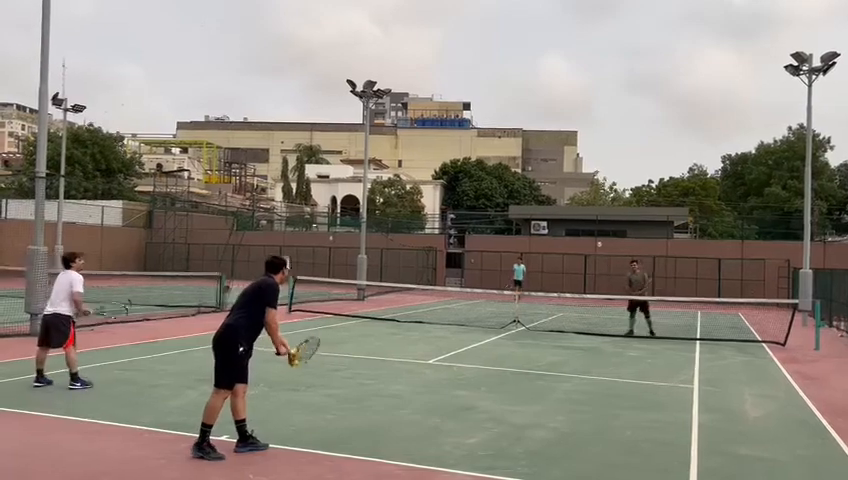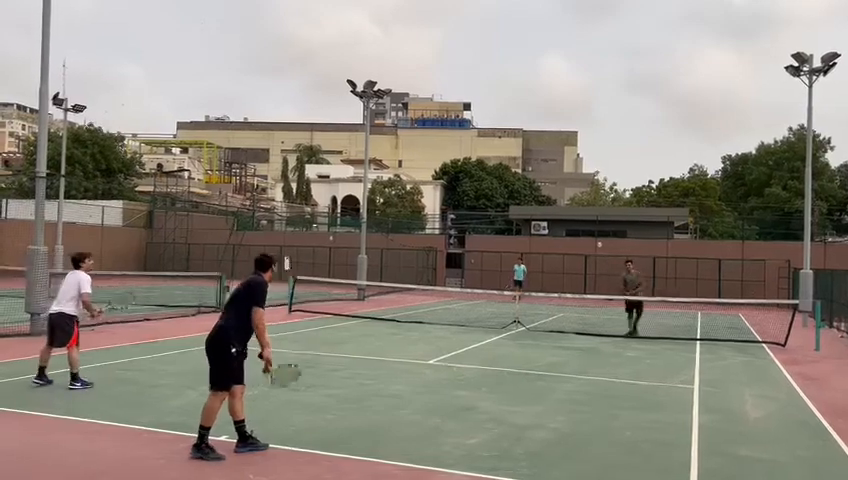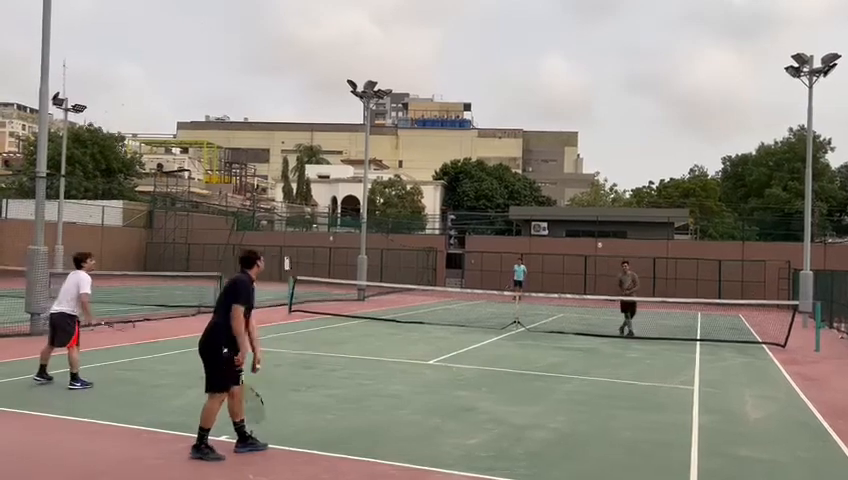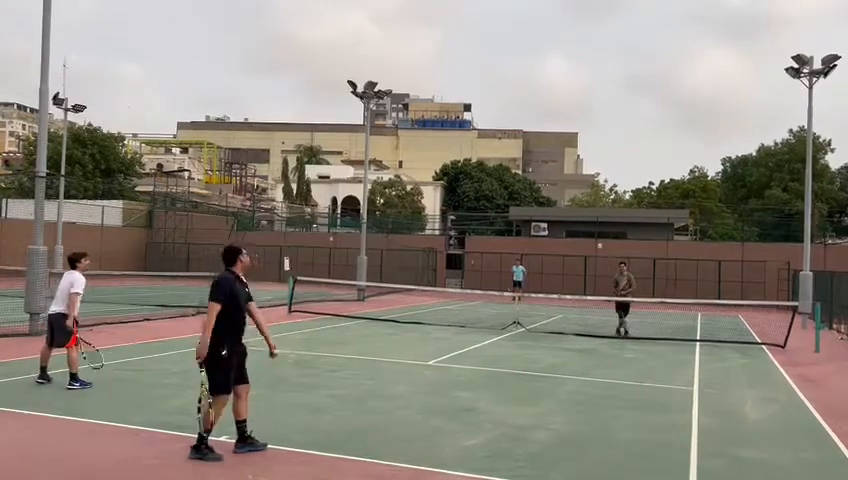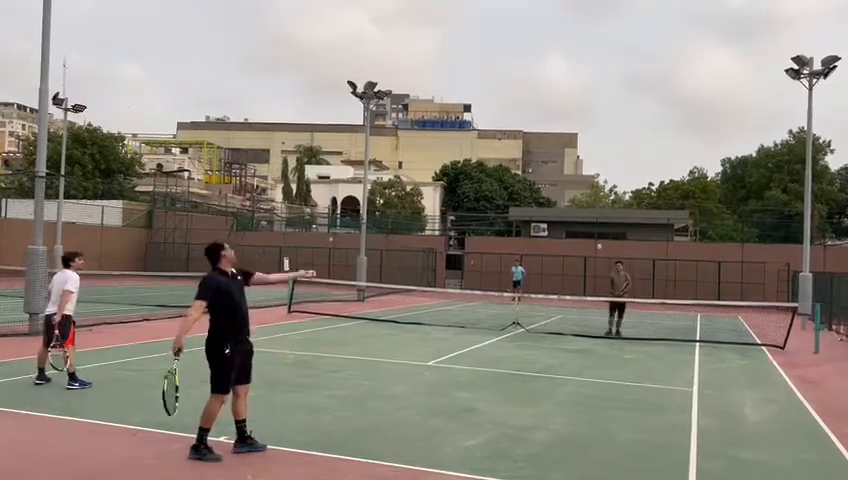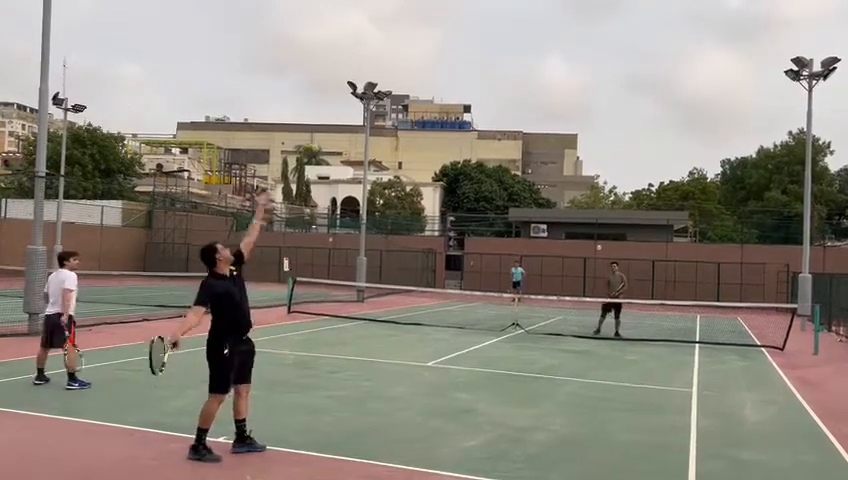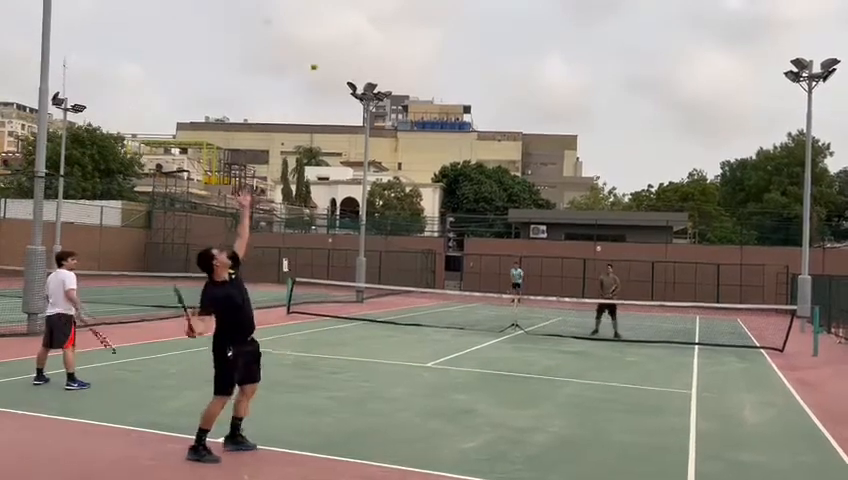
dt=0.2s
person 1, frame 1
left shoulder: (261, 285)
right shoulder: (271, 286)
left elbow: (266, 323)
right elbow: (270, 322)
left wrist: (284, 343)
right wrist: (278, 346)
left hip: (235, 343)
right hip: (232, 342)
left knee: (239, 390)
right knee: (221, 392)
left ankle: (244, 439)
right ankle: (202, 443)
person 1, frame 2
left shoulder: (252, 283)
right shoulder: (259, 284)
left elbow: (253, 324)
right elbow: (257, 322)
left wrist: (266, 348)
right wrist: (265, 349)
left hip: (231, 345)
right hip: (225, 343)
left knee: (237, 391)
right knee: (219, 393)
left ankle: (244, 439)
right ankle: (200, 445)
person 1, frame 3
left shoulder: (245, 283)
right shoulder: (242, 282)
left elbow: (249, 321)
right elbow: (236, 317)
left wrist: (256, 351)
right wrist: (244, 349)
left hip: (228, 347)
right hip: (218, 345)
left knee: (236, 391)
right knee: (217, 395)
left ankle: (243, 439)
right ankle: (200, 445)
person 1, frame 4
left shoulder: (242, 283)
right shoulder: (224, 280)
left elbow: (254, 312)
right elbow: (212, 313)
left wrist: (269, 341)
right wrist: (204, 343)
left hip: (234, 346)
right hip: (220, 348)
left knee: (242, 391)
right knee: (221, 397)
left ankle: (243, 439)
right ankle: (200, 446)
person 1, frame 5
left shoulder: (237, 275)
right shoulder: (211, 280)
left elbow: (266, 278)
right elbow: (195, 309)
left wrist: (296, 274)
right wrist: (180, 335)
left hip: (241, 343)
right hip: (222, 346)
left knee: (241, 391)
right knee: (219, 396)
left ankle: (243, 439)
right ankle: (199, 445)
person 1, frame 6
left shoulder: (235, 268)
right shoulder: (210, 286)
left elbow: (251, 237)
right elbow: (195, 314)
left wrist: (260, 210)
right wrist: (177, 334)
left hip: (243, 342)
right hip: (223, 346)
left knee: (243, 390)
right knee: (218, 395)
left ankle: (242, 439)
right ankle: (198, 446)
person 1, frame 7
left shoulder: (233, 272)
right shoulder: (211, 292)
left elbow: (242, 238)
right elbow: (202, 321)
left wrist: (245, 209)
right wrist: (193, 329)
left hip: (248, 343)
right hip: (228, 348)
left knee: (248, 390)
right knee: (222, 398)
left ankle: (234, 437)
right ankle: (197, 447)
person 2, frame 1
left shoulder: (62, 275)
right shoulder: (76, 277)
right elbow: (76, 298)
left wrist: (79, 309)
right wrist: (80, 310)
left hip: (48, 314)
right hip: (62, 316)
left knee: (43, 347)
right knee: (70, 347)
left ankle: (39, 377)
right ankle: (75, 380)
person 2, frame 2
left shoulder: (71, 274)
right shoulder: (84, 277)
right elbow: (85, 299)
left wrist: (91, 310)
right wrist: (93, 312)
left hip: (54, 312)
right hip: (66, 315)
left knee: (49, 345)
right knee: (73, 347)
left ankle: (40, 375)
right ankle: (75, 380)
person 2, frame 3
left shoulder: (72, 274)
right shoulder: (85, 277)
right elbow: (84, 300)
left wrist: (86, 312)
right wrist: (89, 317)
left hip: (55, 312)
right hip: (67, 315)
left knee: (50, 344)
right knee: (73, 347)
left ankle: (41, 373)
right ankle: (75, 380)
person 2, frame 4
left shoulder: (67, 274)
right shoulder: (79, 278)
right elbow: (72, 298)
right wrist: (70, 318)
left hip: (52, 313)
right hip: (64, 315)
left knee: (48, 345)
right knee: (72, 347)
left ankle: (42, 374)
right ankle: (74, 380)
person 2, frame 5
left shoulder: (58, 274)
right shoulder: (73, 276)
right elbow: (65, 296)
right wrist: (59, 314)
left hip: (49, 314)
right hip: (63, 316)
left knee: (45, 346)
right knee: (69, 347)
left ankle: (40, 375)
right ankle: (73, 380)
person 2, frame 6
left shoulder: (52, 275)
right shoulder: (70, 275)
left elbow: (46, 296)
right elbow: (66, 295)
right wrist: (65, 314)
left hip: (49, 314)
right hip: (62, 316)
left knee: (45, 346)
right knee: (69, 347)
left ankle: (40, 376)
right ankle: (72, 380)
person 2, frame 7
left shoulder: (51, 276)
right shoulder: (69, 275)
right elbow: (70, 295)
right wrist: (80, 310)
left hip: (50, 315)
right hip: (64, 315)
left knee: (45, 346)
right knee: (69, 347)
left ankle: (39, 376)
right ankle: (71, 380)
